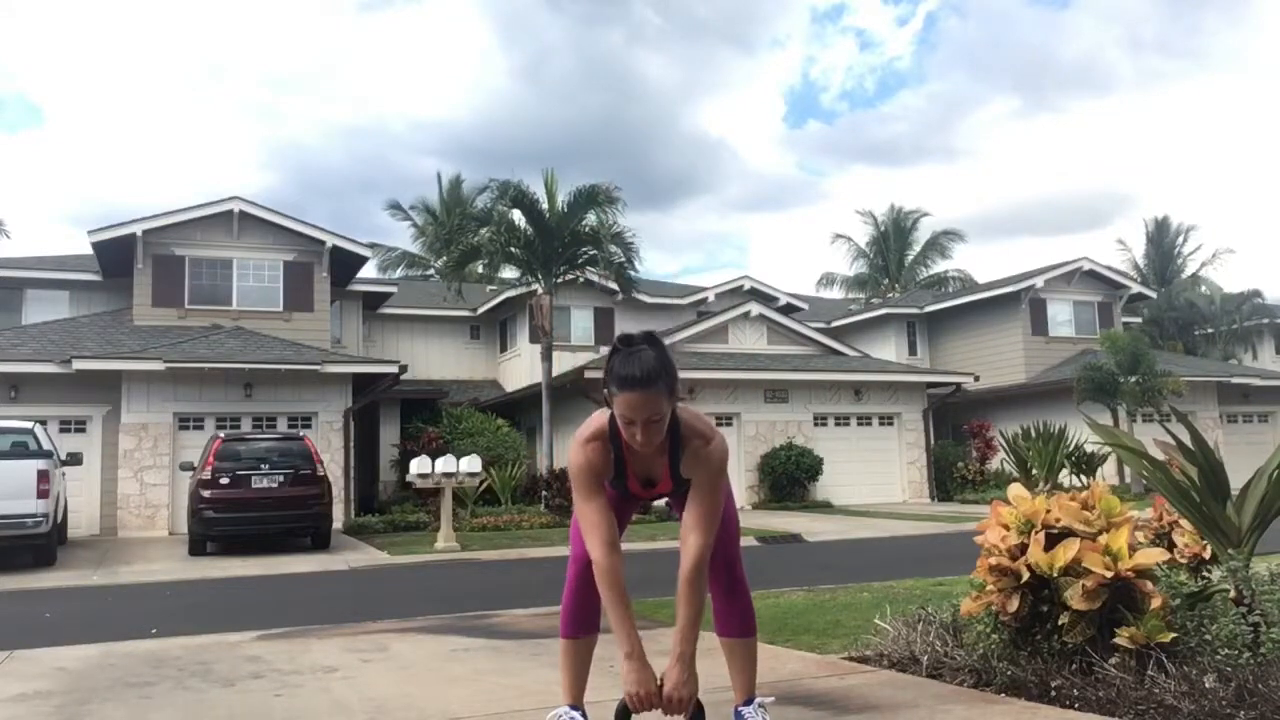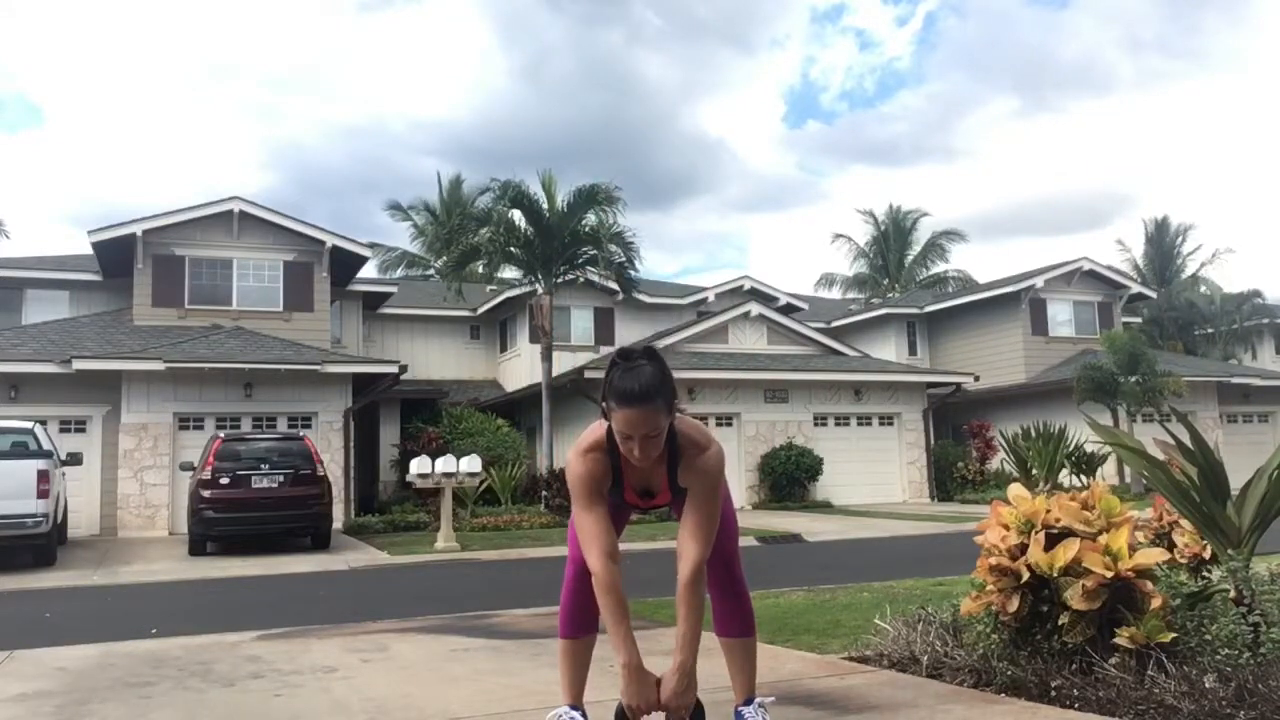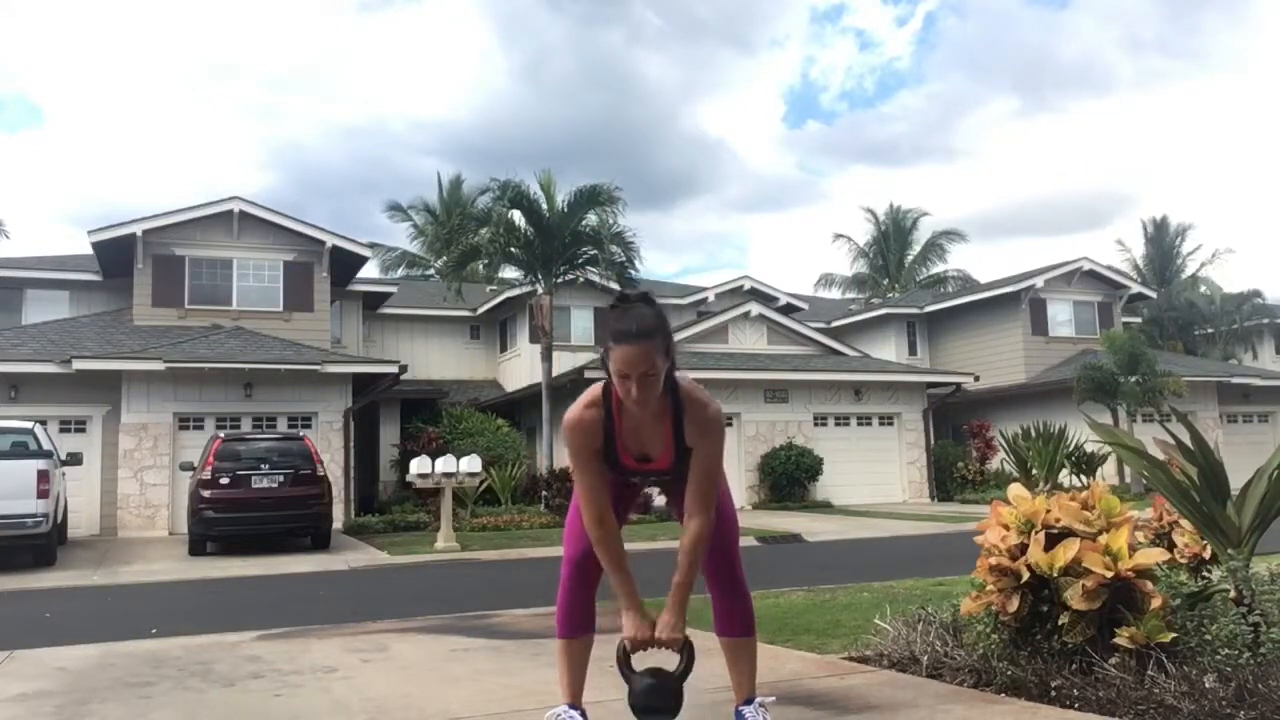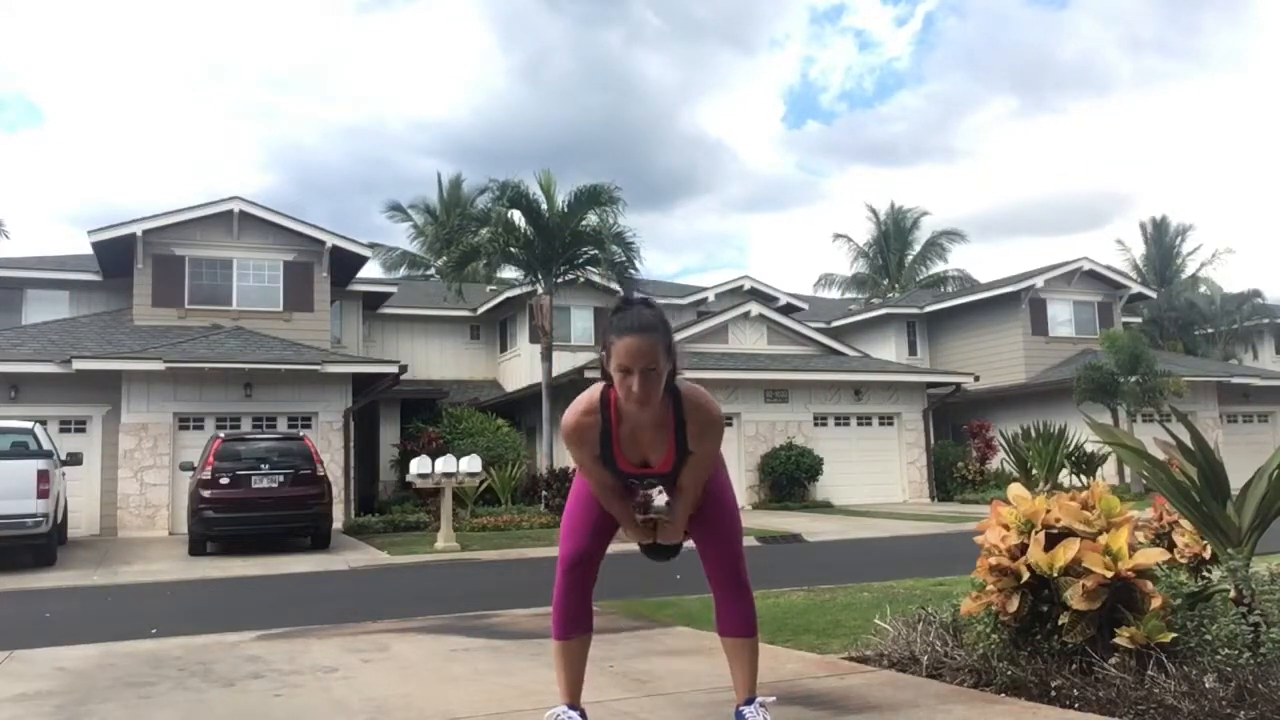
dt=0.4s
person 1, frame 1
left shoulder: (706, 445)
right shoulder: (588, 447)
left elbow: (694, 561)
right elbow: (604, 557)
left wrist: (683, 660)
right wrist: (632, 659)
left hip: (688, 478)
right hip: (615, 480)
left knee: (725, 567)
right knee: (583, 567)
person 1, frame 2
left shoulder: (703, 454)
right shoulder: (586, 458)
left elbow: (692, 568)
right elbow: (602, 566)
left wrist: (684, 667)
right wrist: (630, 668)
left hip: (687, 482)
right hip: (612, 487)
left knee: (725, 570)
right knee: (581, 571)
person 1, frame 3
left shoulder: (703, 413)
right shoulder: (582, 418)
left elbow: (699, 518)
right elbow: (598, 516)
left wrist: (676, 606)
right wrist: (629, 604)
left hip: (684, 472)
right hip: (614, 475)
left knee: (726, 569)
right knee: (577, 566)
person 1, frame 4
left shoulder: (702, 413)
right shoulder: (581, 420)
left elbow: (688, 485)
right elbow: (606, 485)
left wrist: (671, 528)
right wrist: (636, 525)
left hip: (688, 472)
right hip: (612, 475)
left knee: (729, 570)
right knee: (572, 566)
